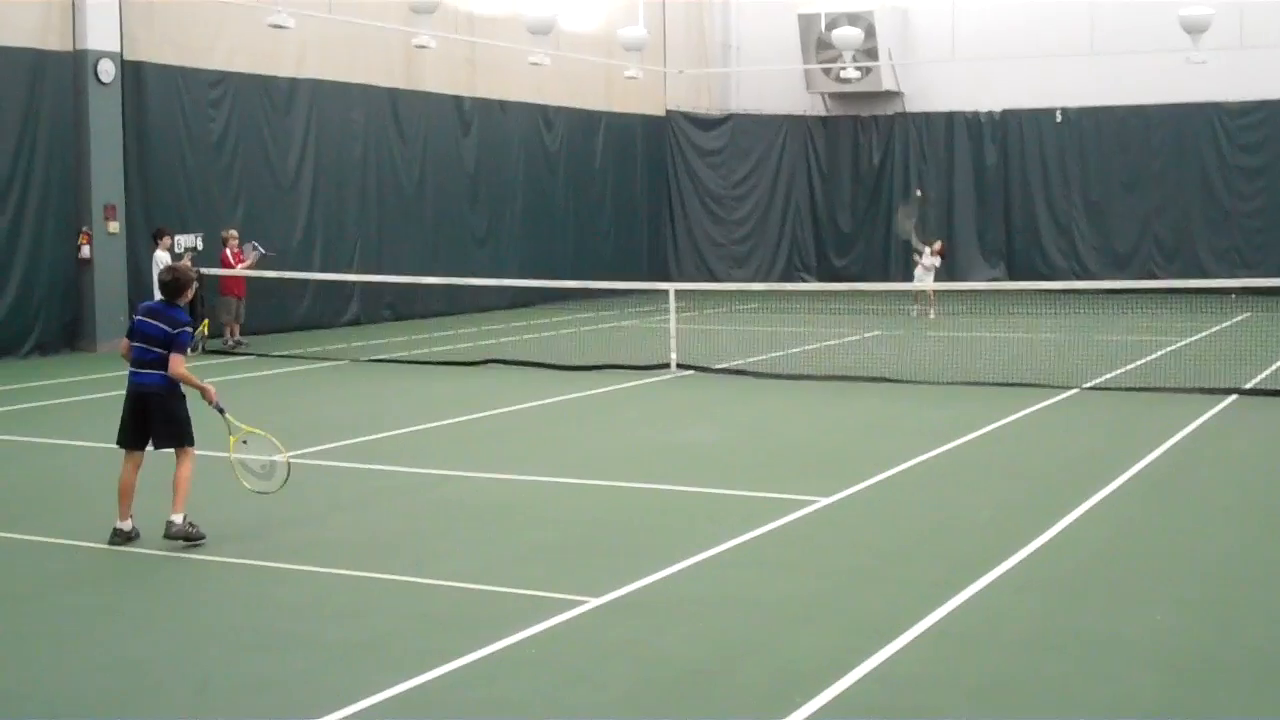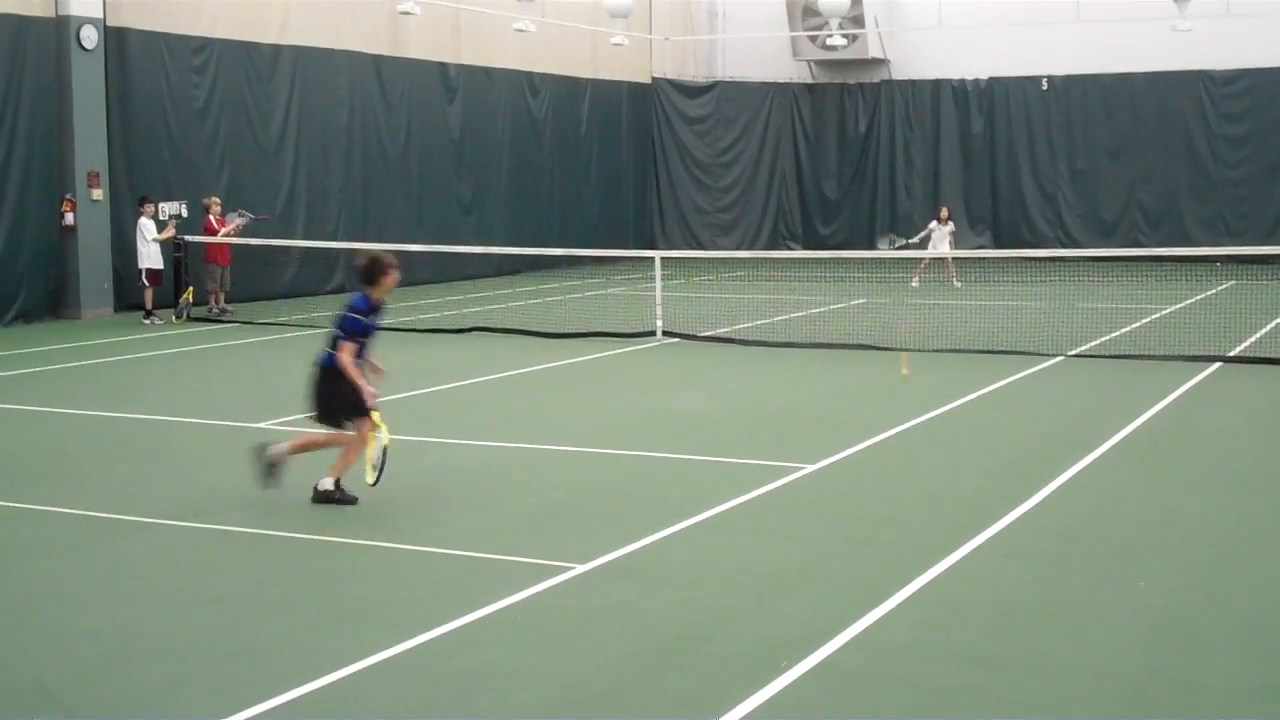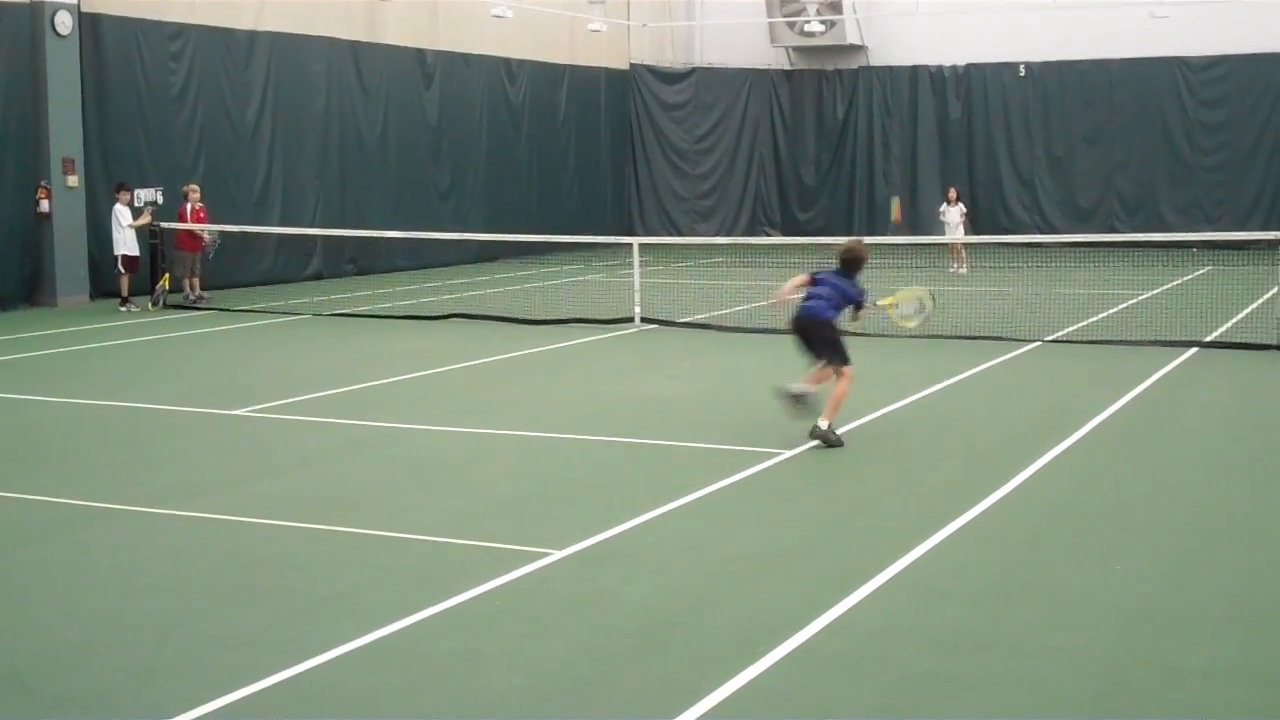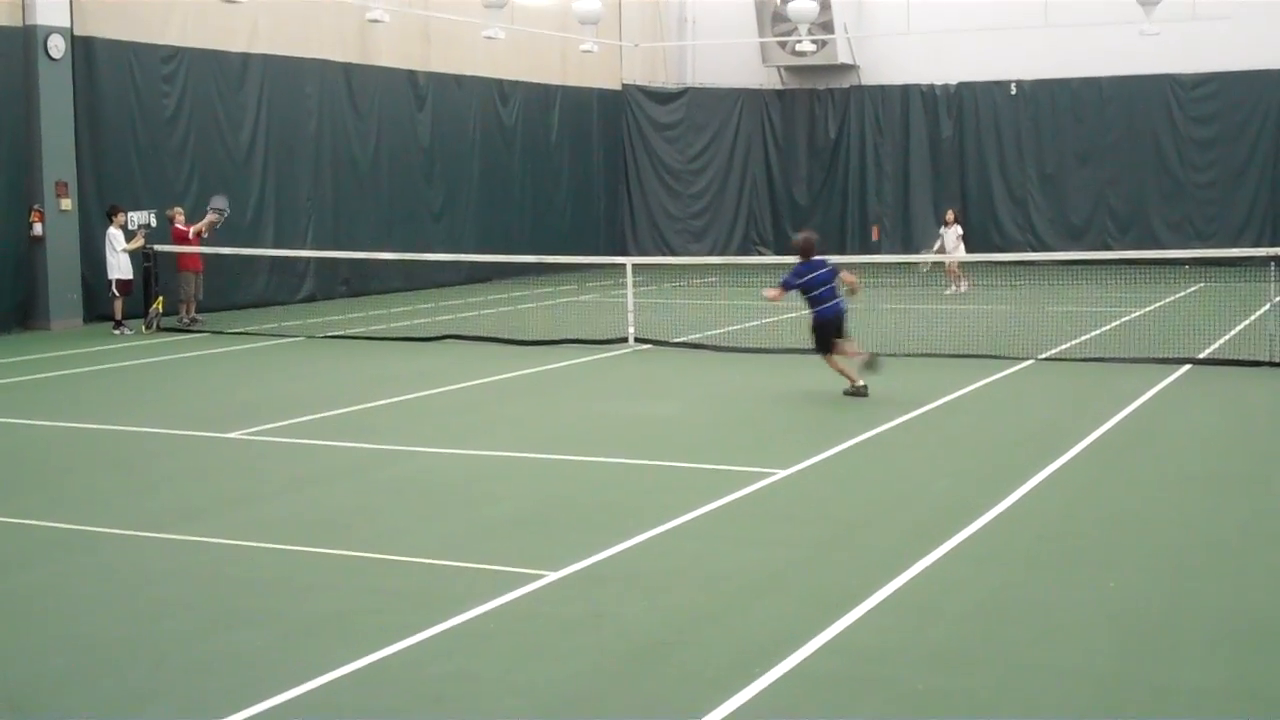
dt=1s
person 1, frame 1
left shoulder: (143, 310)
right shoulder: (181, 322)
left elbow: (125, 351)
right elbow: (176, 370)
right wrist: (204, 388)
left hip: (136, 390)
right hip: (165, 393)
left knee: (132, 459)
right knee: (185, 455)
left ankle: (122, 526)
right ankle: (177, 521)
person 1, frame 2
left shoulder: (372, 304)
right shoulder: (358, 310)
right elbow: (343, 357)
left wrist: (367, 361)
right wrist: (362, 386)
left hip: (348, 370)
right hip: (334, 371)
left knee: (365, 431)
right knee: (345, 435)
left ankle: (328, 485)
right ankle: (277, 452)
person 1, frame 3
left shoulder: (824, 274)
right shoulder: (857, 291)
left elbow: (798, 280)
right elbow: (855, 317)
left wrist: (783, 292)
left hip: (801, 320)
right hip: (821, 322)
left knee: (832, 362)
right knee: (845, 375)
left ankle: (800, 389)
right ankle: (823, 426)
person 1, frame 4
left shoulder: (796, 273)
right shoulder: (825, 264)
left elbow: (775, 295)
right elbow: (851, 280)
left wrist: (766, 293)
right wrist: (853, 290)
left hip: (823, 318)
right hip: (839, 311)
left knee: (828, 355)
right knee: (836, 345)
left ankle: (858, 384)
right ankle: (861, 355)
